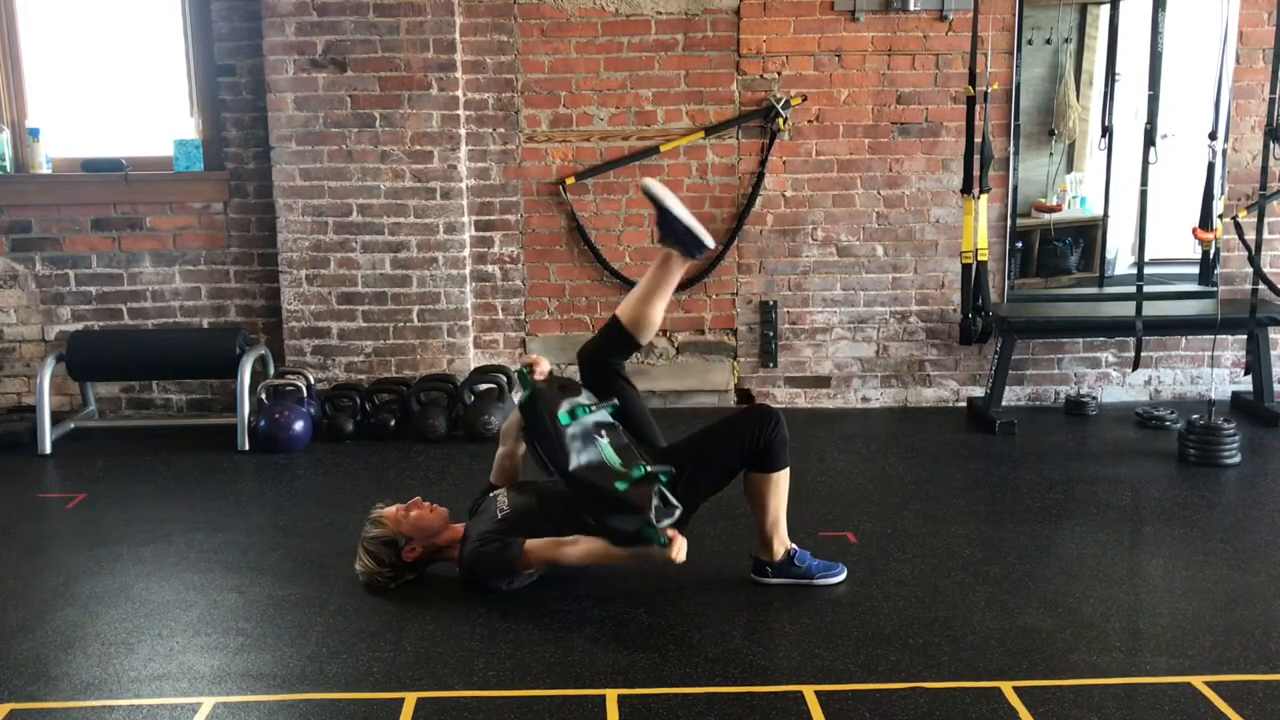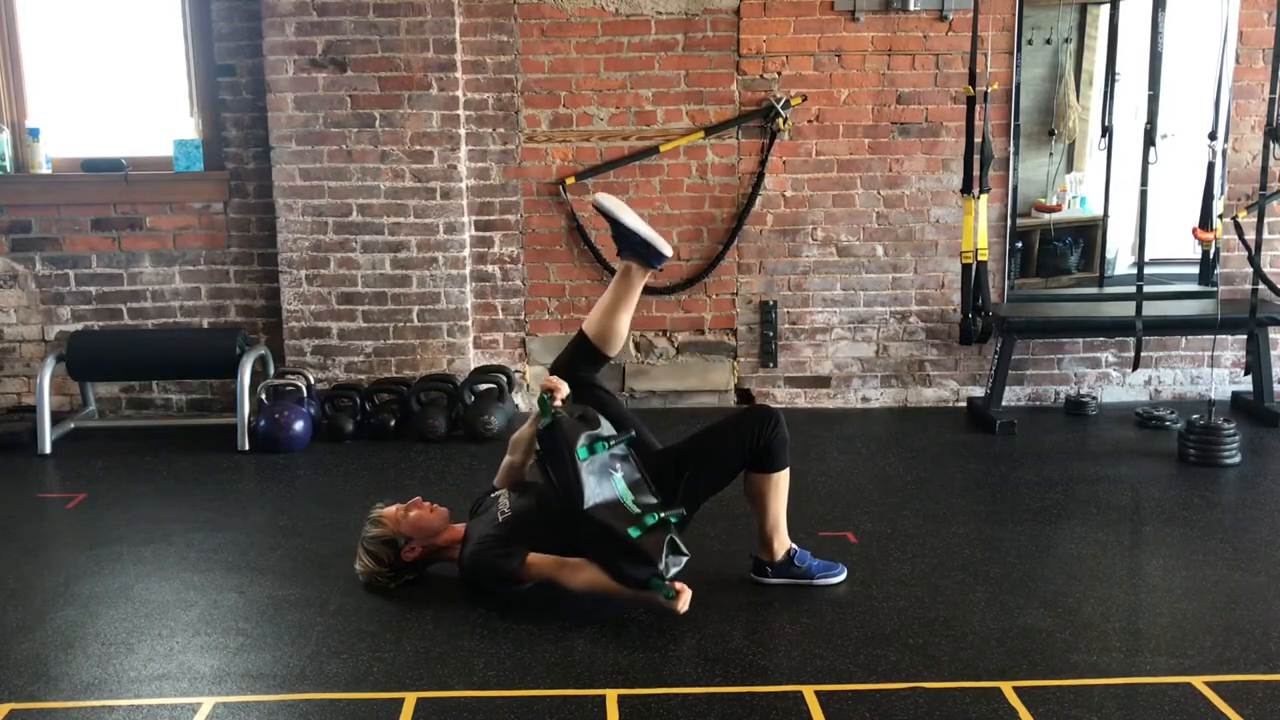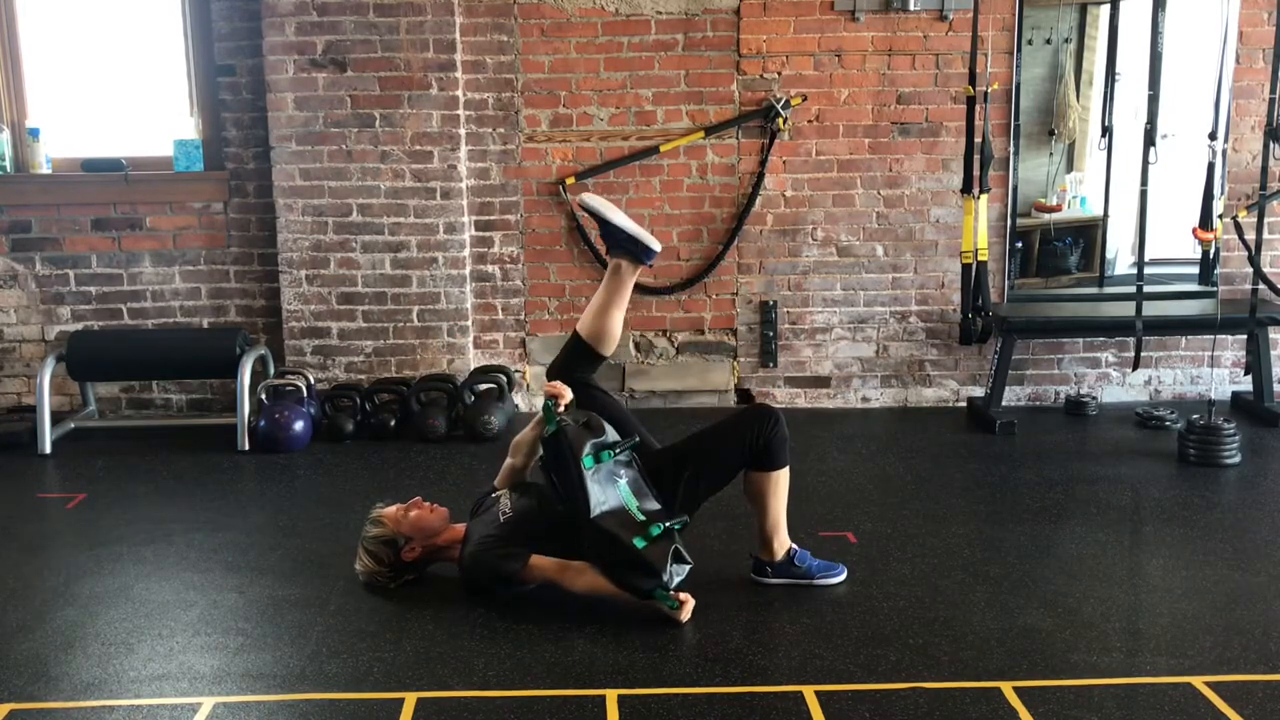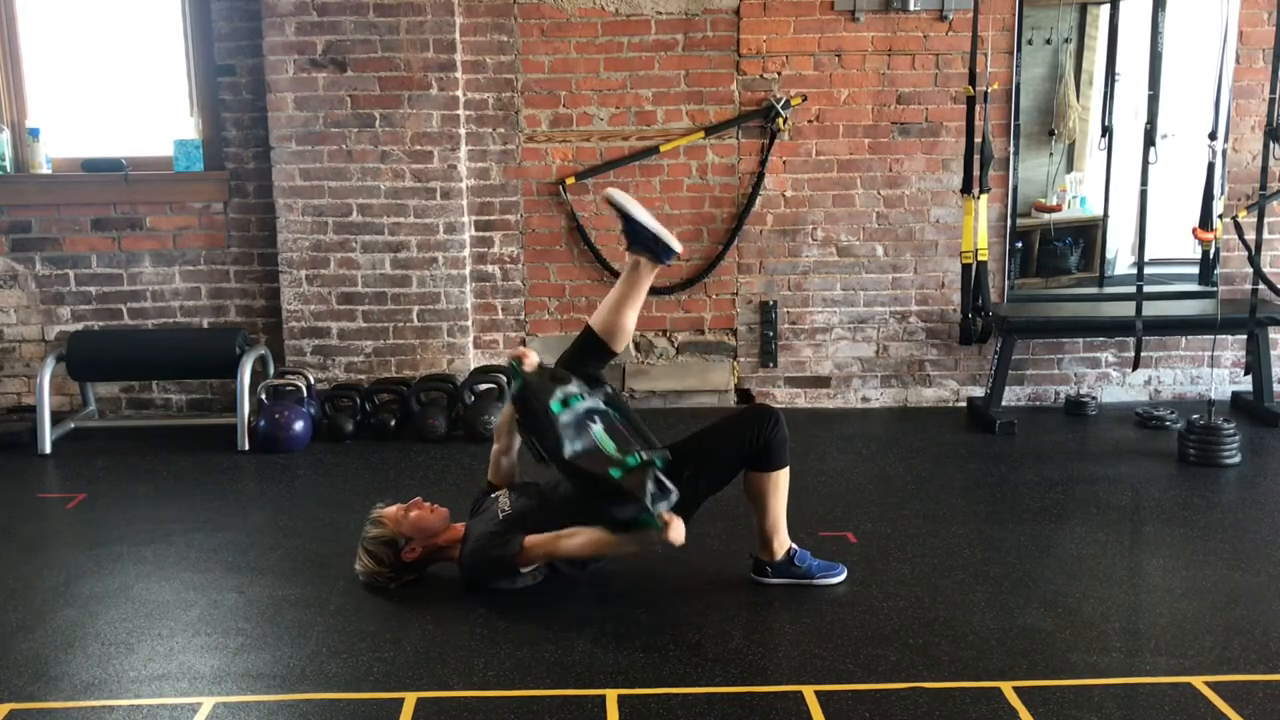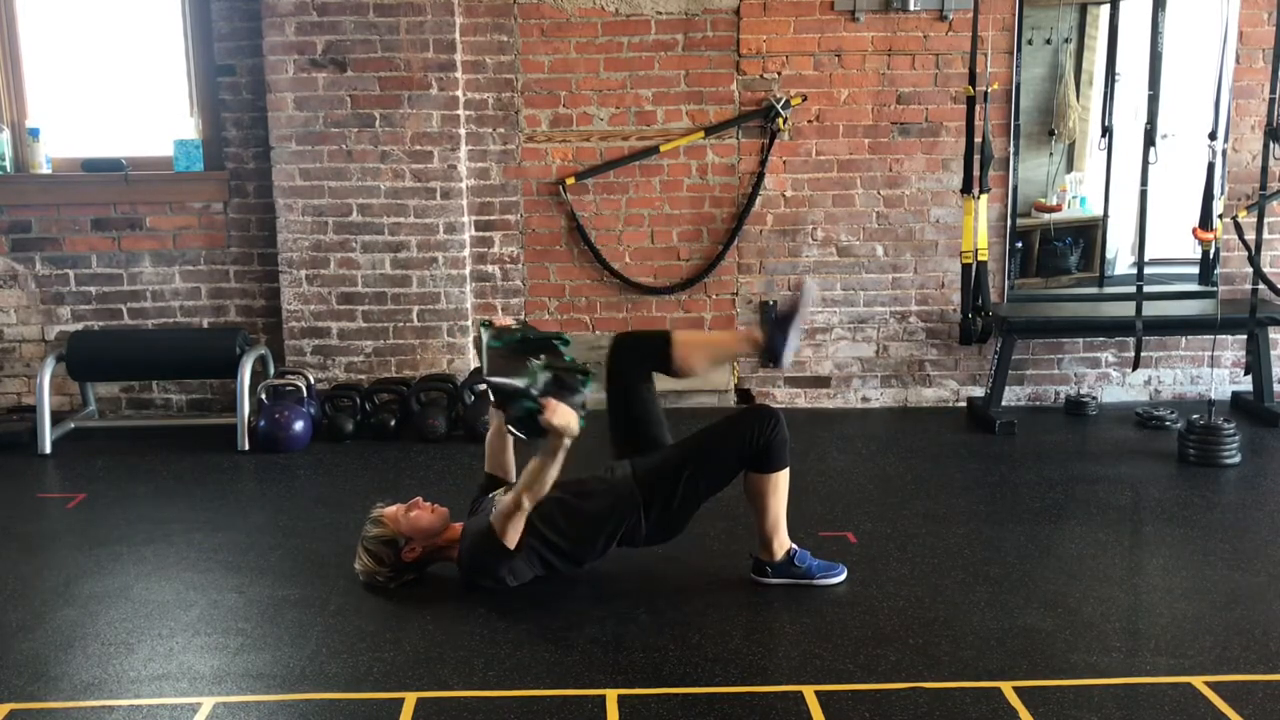
dt=0.4s
person 1, frame 1
left shoulder: (484, 511)
right shoulder: (482, 556)
left elbow: (508, 446)
right elbow: (563, 552)
right wrist: (654, 550)
left knee: (599, 358)
right knee: (763, 423)
left ankle: (679, 250)
right ankle: (775, 558)
person 1, frame 2
left shoulder: (486, 511)
right shoulder: (482, 558)
left elbow: (516, 455)
right elbow: (566, 572)
left wrist: (547, 407)
right wrist: (655, 591)
right hip: (654, 496)
left knee: (572, 372)
right knee: (763, 425)
left ankle: (637, 262)
right ankle: (776, 559)
person 1, frame 3
left shoulder: (485, 513)
right shoulder: (482, 559)
left elbow: (518, 459)
right elbow: (567, 575)
left wrist: (549, 411)
right wrist: (658, 597)
right hip: (654, 495)
left knee: (568, 375)
right knee: (763, 423)
left ankle: (625, 261)
right ankle: (776, 559)
person 1, frame 4
left shoulder: (484, 514)
right shoulder: (482, 558)
left elbow: (504, 447)
right elbow: (560, 544)
right wrist: (650, 531)
left knee: (573, 372)
right knee: (763, 423)
left ankle: (646, 259)
right ankle: (776, 558)
person 1, frame 5
left shoulder: (479, 515)
right shoulder: (481, 560)
left elbow: (499, 450)
right elbow: (525, 500)
right wrist: (558, 441)
left hip: (632, 477)
right hip: (649, 503)
left knee: (629, 349)
right knee: (762, 424)
left ankle: (767, 338)
right ankle: (776, 559)
